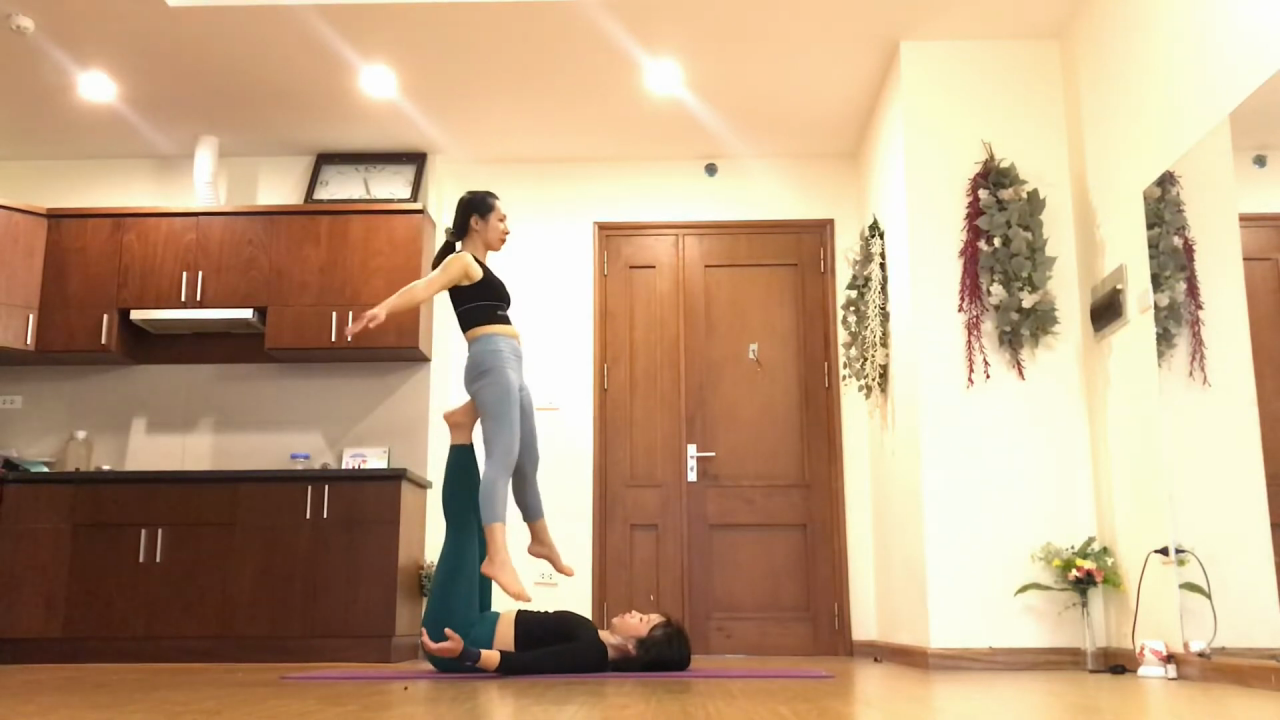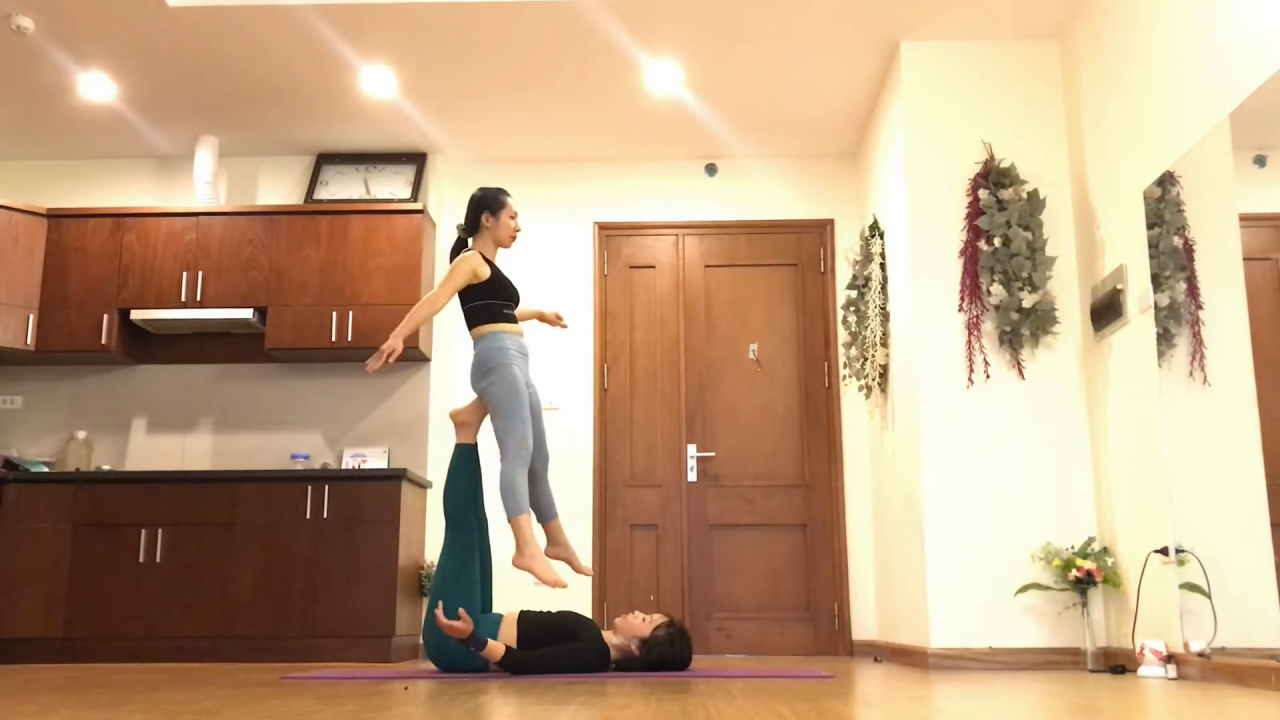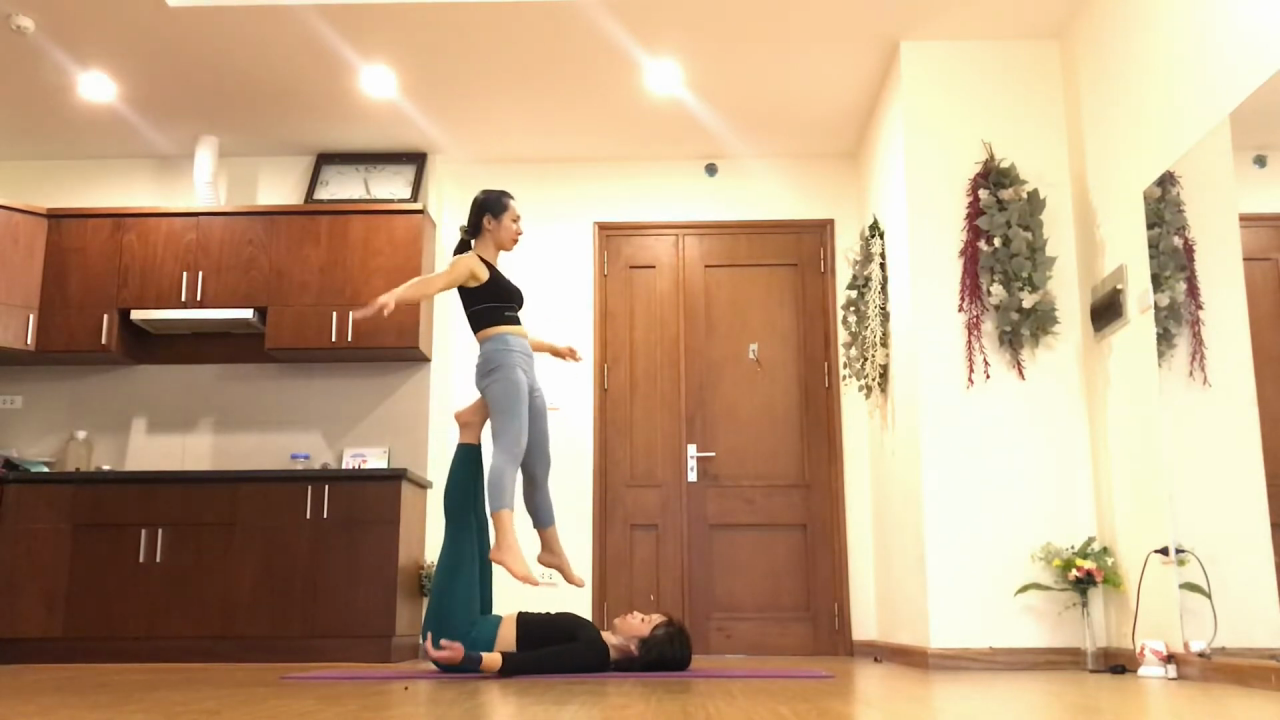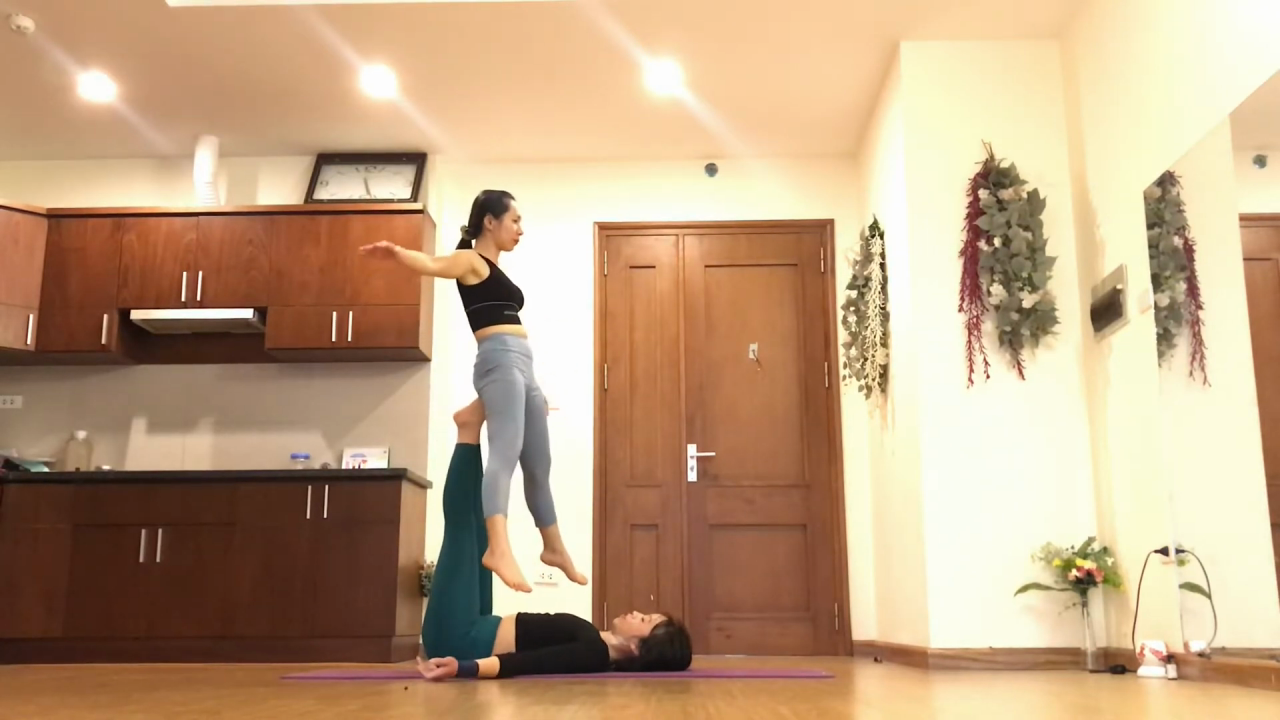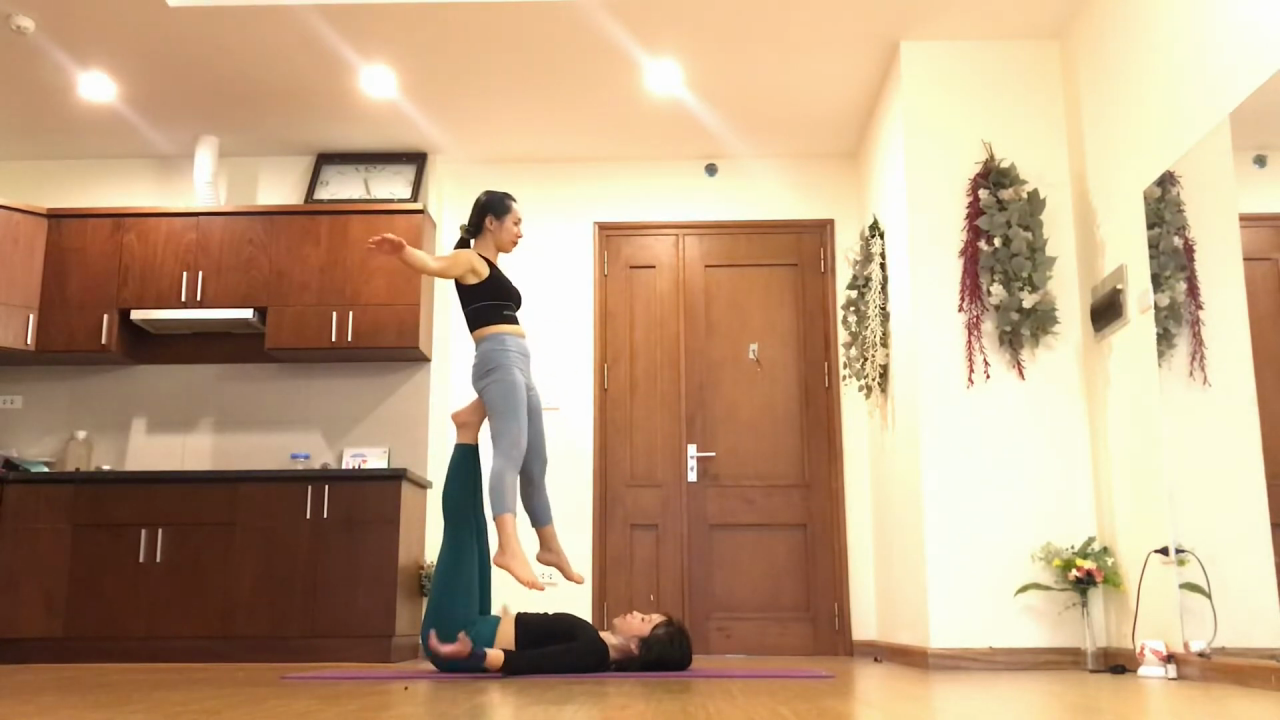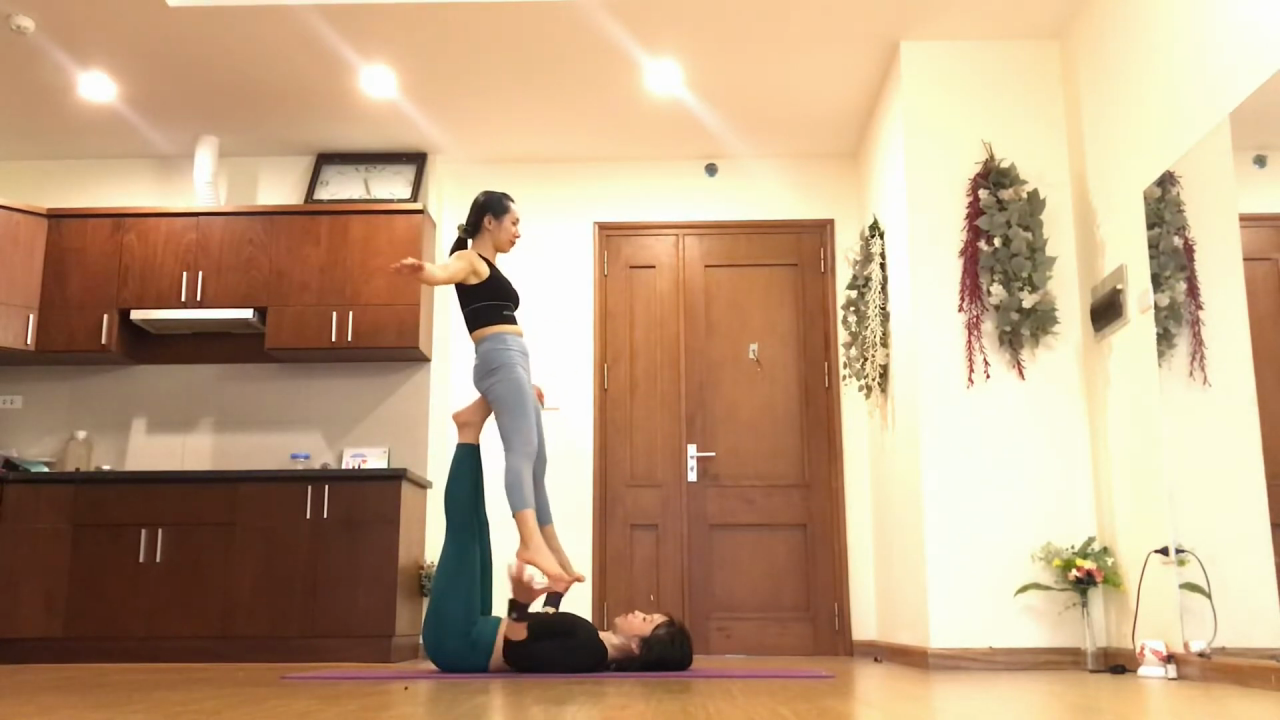
dt=0.4s
person 1, frame 1
left shoulder: (480, 269)
right shoulder: (462, 261)
right elbow: (423, 288)
right wrist: (383, 308)
left hip: (508, 365)
right hip: (492, 361)
left knee: (526, 462)
right knee: (502, 458)
left ankle: (541, 539)
right ankle: (497, 556)
person 1, frame 2
left shoulder: (490, 269)
right shoulder: (471, 260)
right elbow: (434, 300)
left wrist: (539, 313)
right wrist: (397, 337)
left hip: (515, 363)
right hip: (498, 359)
left knee: (537, 460)
right knee: (518, 452)
left ankle: (556, 541)
right ankle: (527, 549)
person 1, frame 3
left shoulder: (494, 273)
right shoulder: (471, 263)
right elbow: (429, 283)
left wrist: (551, 347)
right wrist: (391, 296)
left hip: (521, 366)
right hip: (502, 362)
left knee: (538, 465)
right knee: (511, 448)
left ankle: (551, 548)
right ankle: (506, 543)
person 1, frame 4
left shoulder: (495, 272)
right shoulder: (471, 260)
right elbow: (430, 263)
left wrist: (528, 380)
right wrist: (397, 252)
left hip: (520, 364)
right hip: (500, 362)
left knee: (538, 464)
right knee: (507, 450)
left ankle: (554, 546)
right ankle: (499, 548)
person 1, frame 5
left shoulder: (492, 272)
right shoulder: (470, 261)
right elbow: (431, 264)
left wrist: (483, 399)
right wrist: (403, 250)
left hip: (517, 365)
right hip: (499, 361)
left knee: (535, 464)
right knee: (511, 450)
left ankle: (550, 546)
right ankle: (509, 546)
person 1, frame 6
left shoulder: (490, 270)
right shoulder: (470, 259)
right elbow: (441, 273)
right wrist: (420, 269)
left hip: (513, 362)
right hip: (501, 360)
left knee: (535, 459)
right knee: (523, 449)
left ankle: (549, 544)
right ankle: (531, 542)
person 2, frame 1
left shoulder: (592, 654)
right shoulder: (593, 642)
left elbow: (520, 664)
left wrist: (464, 653)
left hip: (452, 637)
right hip: (472, 634)
left knee: (463, 530)
left ankle: (462, 430)
person 2, frame 2
left shoulder: (594, 655)
right shoulder: (595, 642)
left elbow: (521, 663)
left wrist: (471, 638)
left hip: (455, 646)
right hip: (475, 631)
left knee: (462, 532)
left ankle: (467, 431)
person 2, frame 3
left shoulder: (594, 654)
right shoulder: (595, 644)
left elbow: (520, 664)
left wrist: (466, 658)
left hip: (459, 641)
right hip: (471, 638)
left knee: (461, 532)
left ankle: (471, 431)
person 2, frame 4
left shoulder: (593, 653)
right shoulder: (595, 643)
left elbow: (518, 664)
left wrist: (461, 667)
left hip: (458, 641)
right hip: (471, 637)
left knee: (461, 532)
left ankle: (469, 429)
person 2, frame 5
left shoulder: (594, 653)
right shoulder: (594, 644)
left elbow: (521, 662)
left wrist: (471, 653)
left hip: (458, 637)
right hip: (472, 635)
left knee: (460, 533)
left ankle: (468, 430)
person 2, frame 6
left shoulder: (591, 653)
right shoulder: (594, 644)
left elbow: (516, 654)
left wrist: (519, 602)
left hip: (456, 644)
right hip: (468, 643)
left knee: (463, 535)
left ankle: (469, 432)
right ankle: (471, 427)
